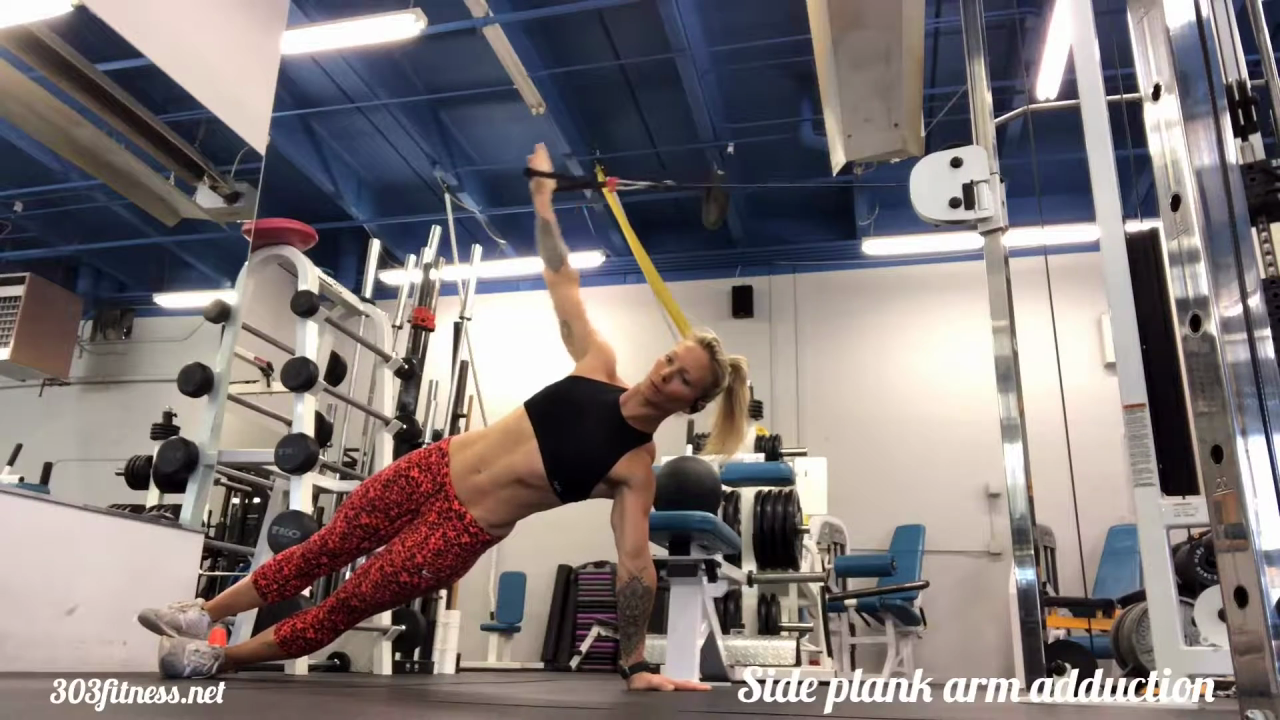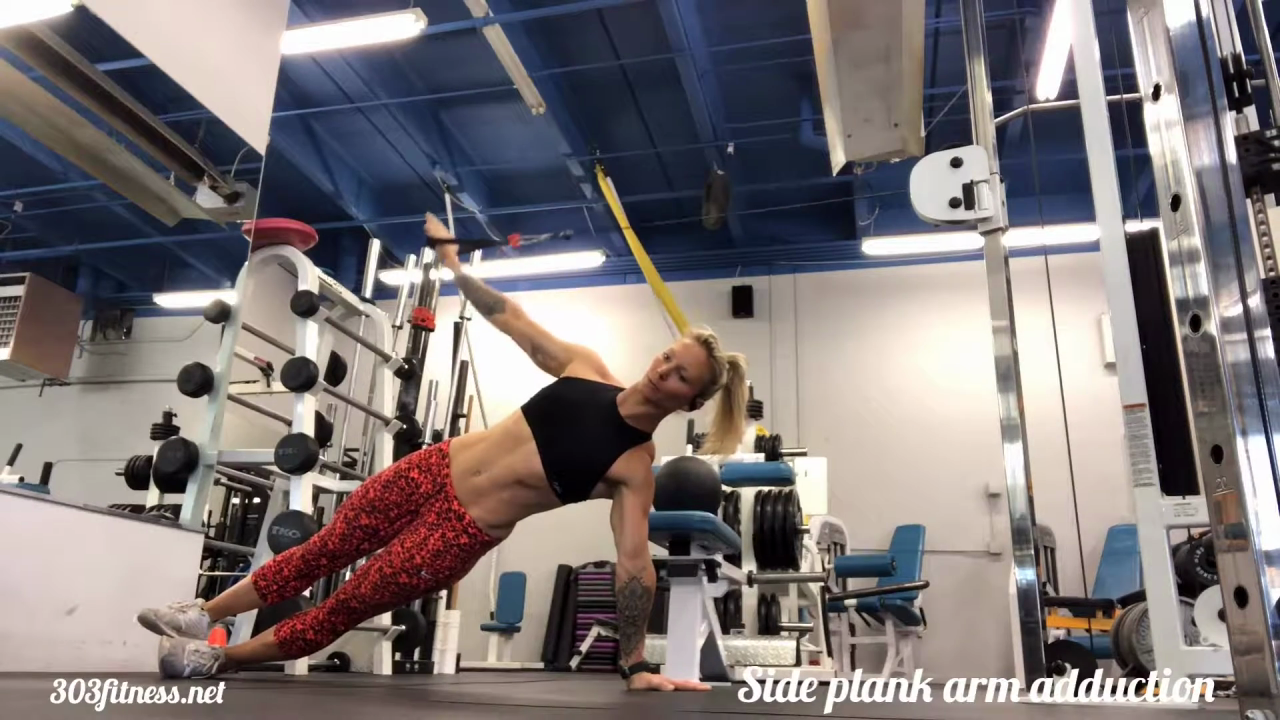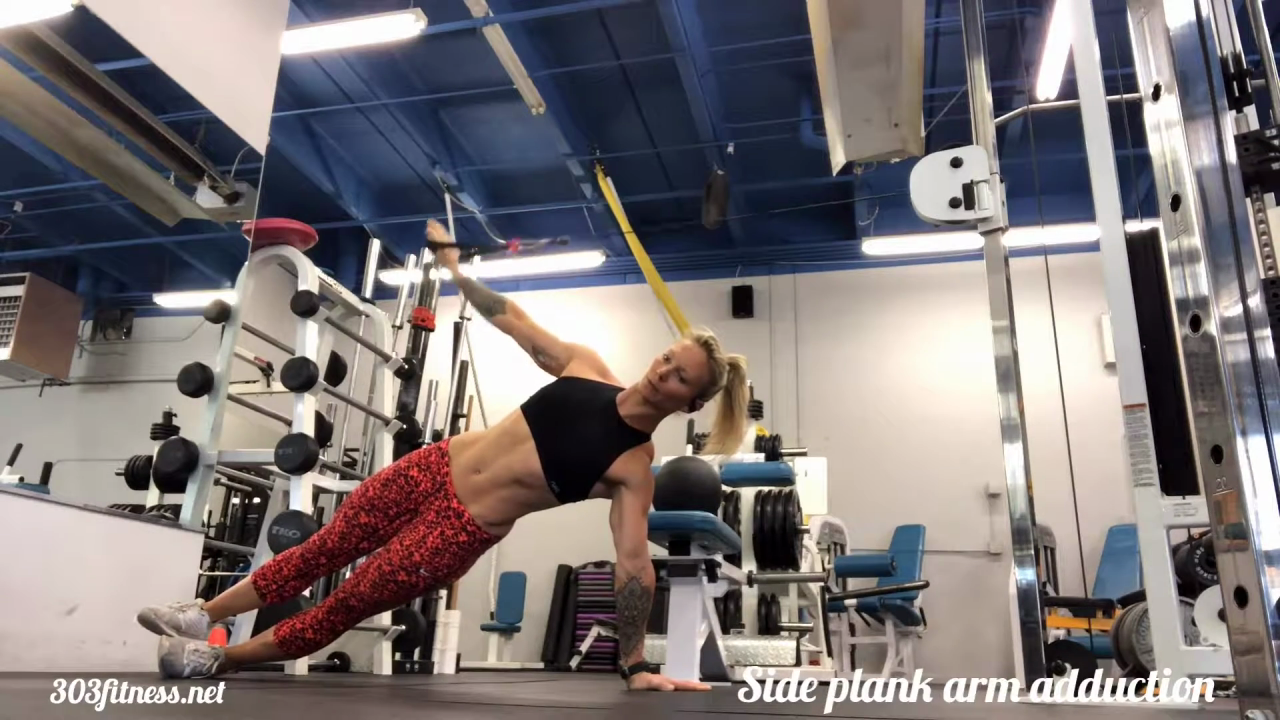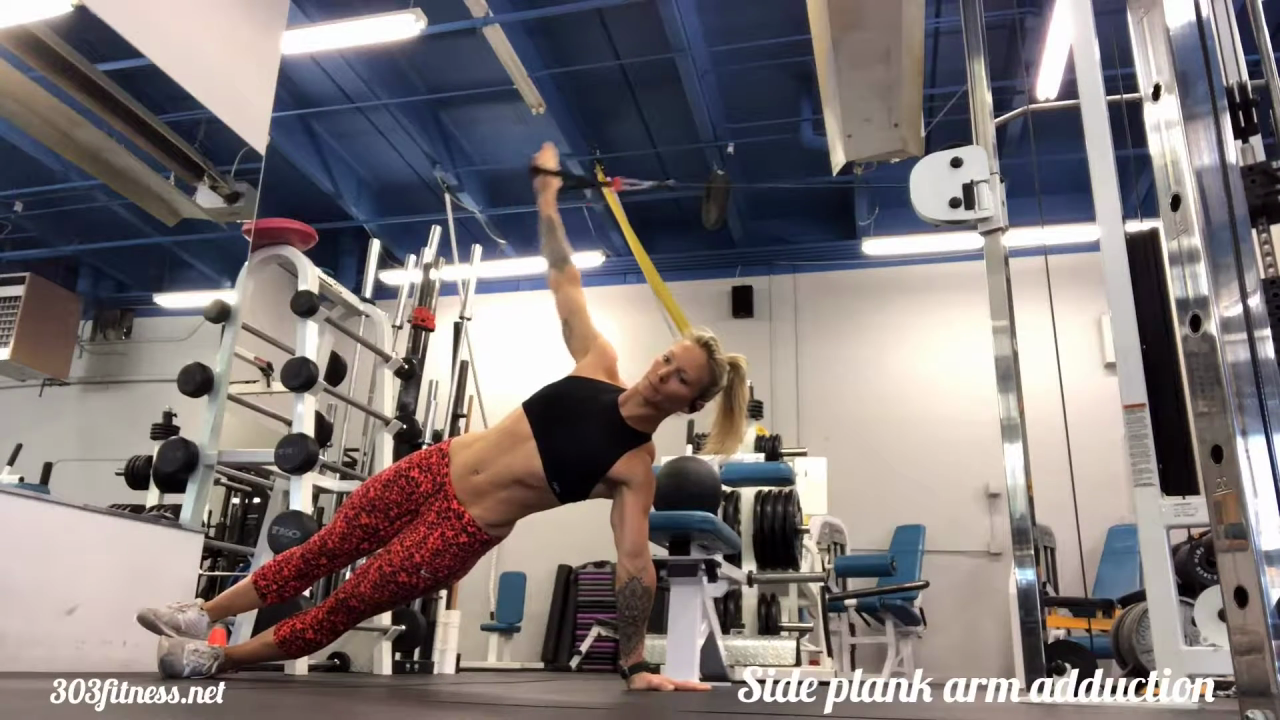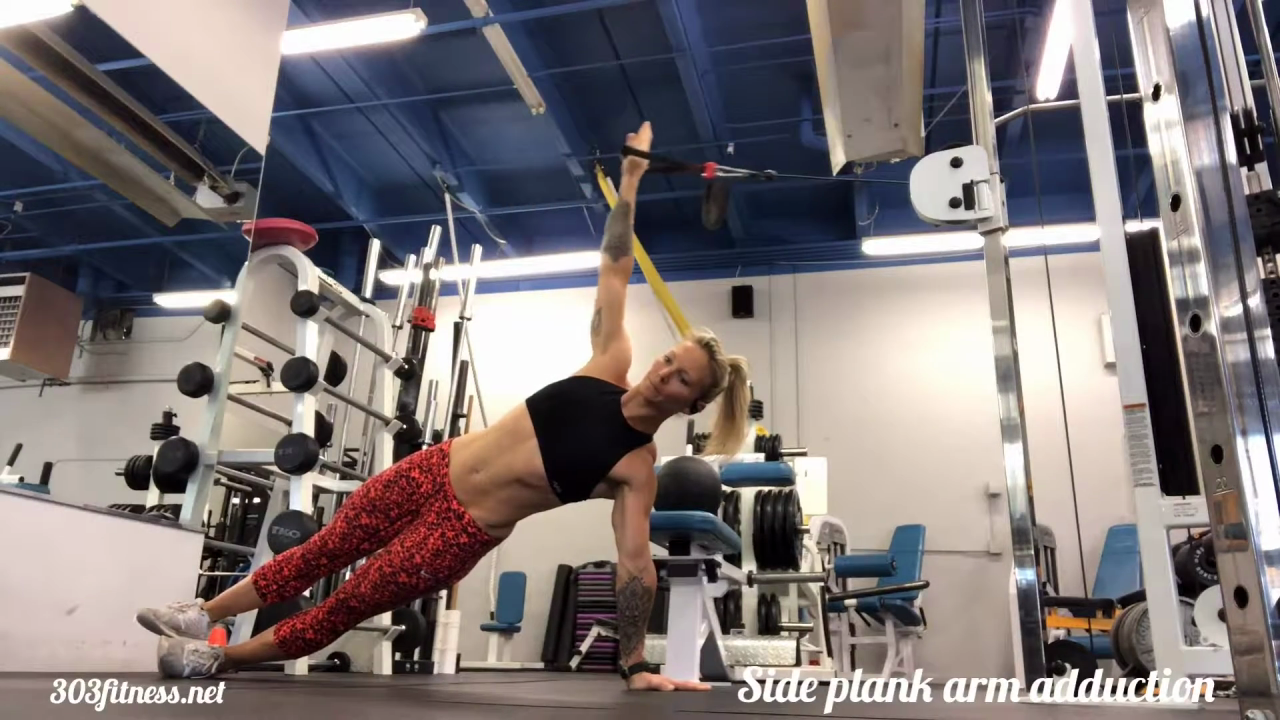
dt=0.5s
person 1, frame 1
left shoulder: (636, 466)
right shoulder: (600, 368)
left elbow: (636, 560)
right elbow: (562, 284)
left wrist: (635, 664)
right wrist: (544, 201)
left hip: (464, 531)
right hip: (438, 468)
left knee: (344, 607)
right knee: (324, 549)
left ankle: (219, 658)
right ankle: (203, 613)
person 1, frame 2
left shoulder: (636, 468)
right shoulder: (588, 367)
left elbow: (635, 562)
right elbow: (512, 320)
left wrist: (635, 664)
right wrist: (453, 263)
left hip: (464, 532)
right hip: (438, 470)
left knee: (345, 607)
right knee: (324, 551)
left ankle: (220, 660)
right ankle: (202, 614)
person 1, frame 3
left shoulder: (635, 467)
right shoulder: (587, 368)
left elbow: (634, 561)
right elbow: (514, 320)
left wrist: (635, 664)
right wrist: (452, 263)
left hip: (464, 529)
right hip: (439, 468)
left knee: (345, 606)
right knee: (322, 552)
left ankle: (220, 660)
right ankle: (202, 614)
person 1, frame 4
left shoulder: (636, 466)
right shoulder: (599, 367)
left elbow: (635, 559)
right elbow: (563, 279)
left wrist: (635, 663)
right wrist: (549, 190)
left hip: (464, 532)
right hip: (437, 469)
left knee: (345, 608)
right knee: (322, 550)
left ankle: (218, 659)
right ankle: (201, 614)
person 1, frame 5
left shoulder: (637, 467)
right shoulder: (609, 369)
left elbow: (636, 559)
right elbow: (614, 270)
left wrist: (635, 663)
right wrist: (630, 176)
left hip: (464, 532)
right hip: (438, 470)
left knee: (344, 608)
right knee: (325, 550)
left ankle: (218, 660)
right ankle: (202, 614)
